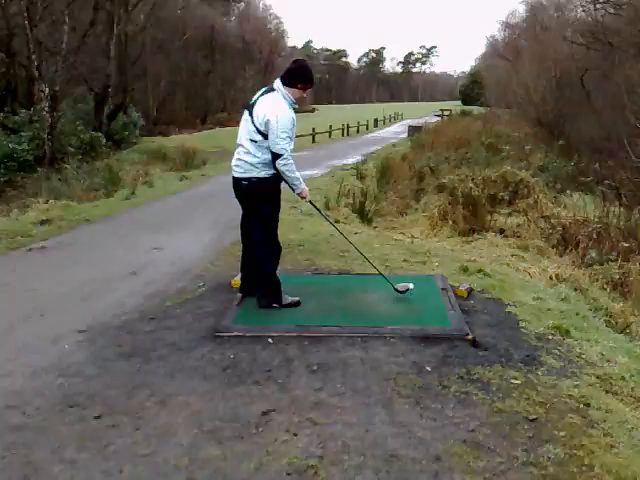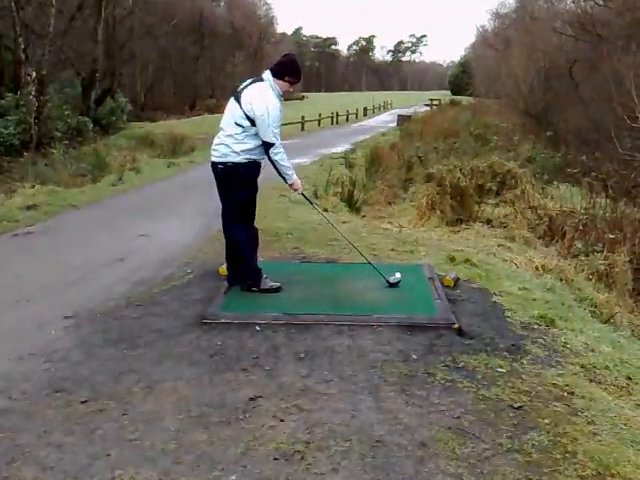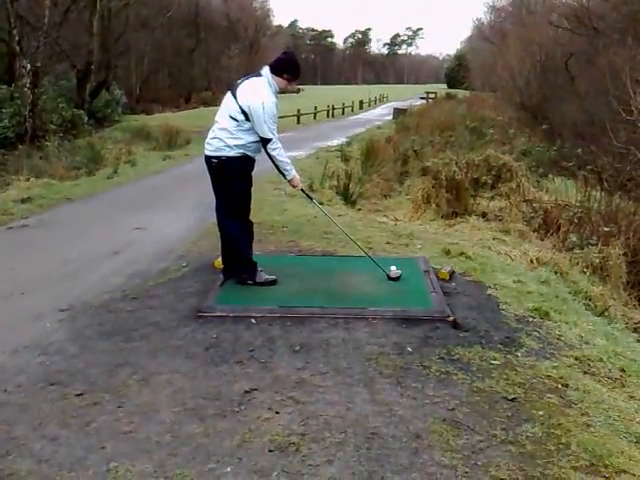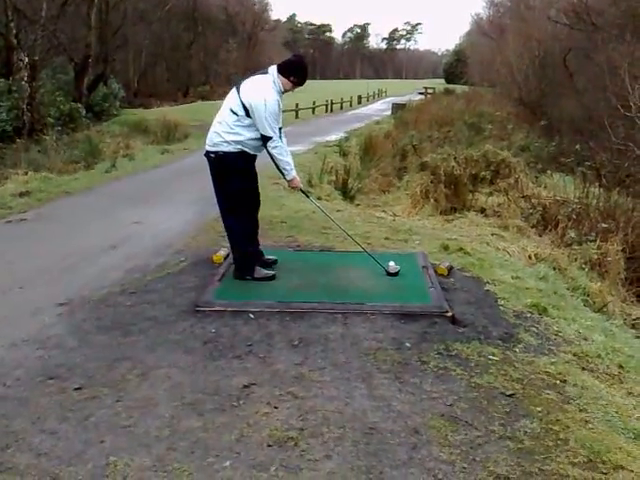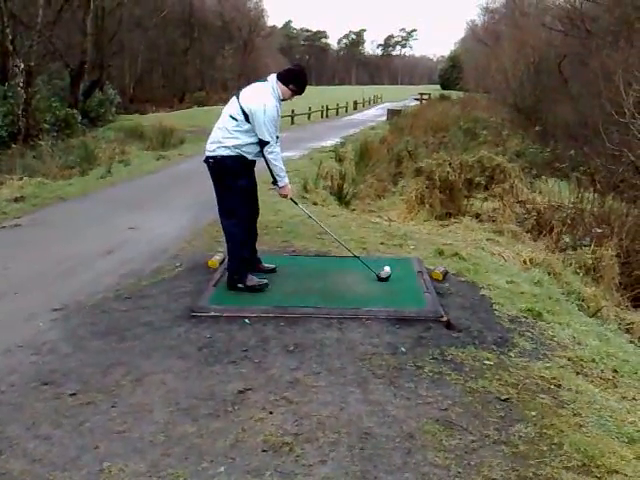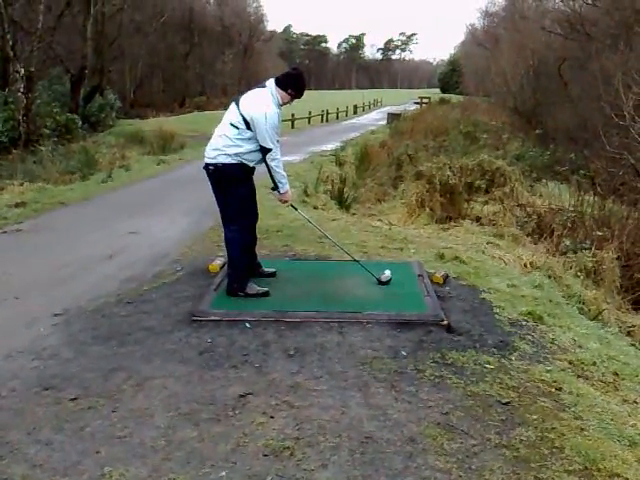
dt=0.5s
person 1, frame 1
left shoulder: (266, 95)
right shoulder: (281, 111)
right elbow: (281, 157)
right wrist: (299, 185)
left hip: (244, 174)
right hip: (260, 179)
left knee: (252, 232)
right knee: (266, 238)
left ankle: (250, 285)
right ankle: (270, 295)
person 1, frame 2
left shoulder: (254, 85)
right shoulder: (268, 101)
right elbow: (272, 146)
right wrist: (290, 177)
left hip: (225, 160)
right hip: (237, 165)
left knee: (234, 220)
right knee: (243, 222)
left ankle: (237, 273)
right ankle: (251, 278)
person 1, frame 3
left shoulder: (256, 83)
right shoulder: (263, 96)
left elbow: (269, 134)
right elbow: (270, 141)
left wrist: (288, 168)
right wrist: (290, 173)
left hip: (223, 155)
right hip: (229, 158)
left knee: (230, 214)
right knee: (238, 216)
left ankle: (232, 267)
right ankle: (246, 271)
person 1, frame 4
left shoulder: (266, 83)
right shoulder: (265, 95)
left elbow: (277, 133)
right elbow: (271, 141)
left wrist: (290, 168)
right wrist: (290, 174)
left hip: (237, 152)
right hip: (227, 153)
left knee: (249, 206)
right knee: (238, 211)
left ankle: (251, 254)
right ankle: (245, 266)
person 1, frame 5
left shoulder: (263, 90)
right shoulder: (266, 101)
left elbow: (271, 141)
right elbow: (269, 146)
left wrist: (279, 178)
right wrist: (282, 181)
left hip: (236, 157)
right hip: (227, 159)
left knee: (248, 212)
right knee: (236, 216)
left ankle: (250, 260)
right ankle: (238, 275)
person 1, frame 6
left shoulder: (261, 95)
right shoulder: (267, 109)
left elbow: (269, 148)
right elbow: (270, 153)
left wrist: (280, 184)
right wrist: (283, 187)
left hip: (230, 162)
right hip: (227, 166)
left knee: (247, 218)
right knee: (238, 223)
left ankle: (250, 265)
right ankle: (238, 282)
